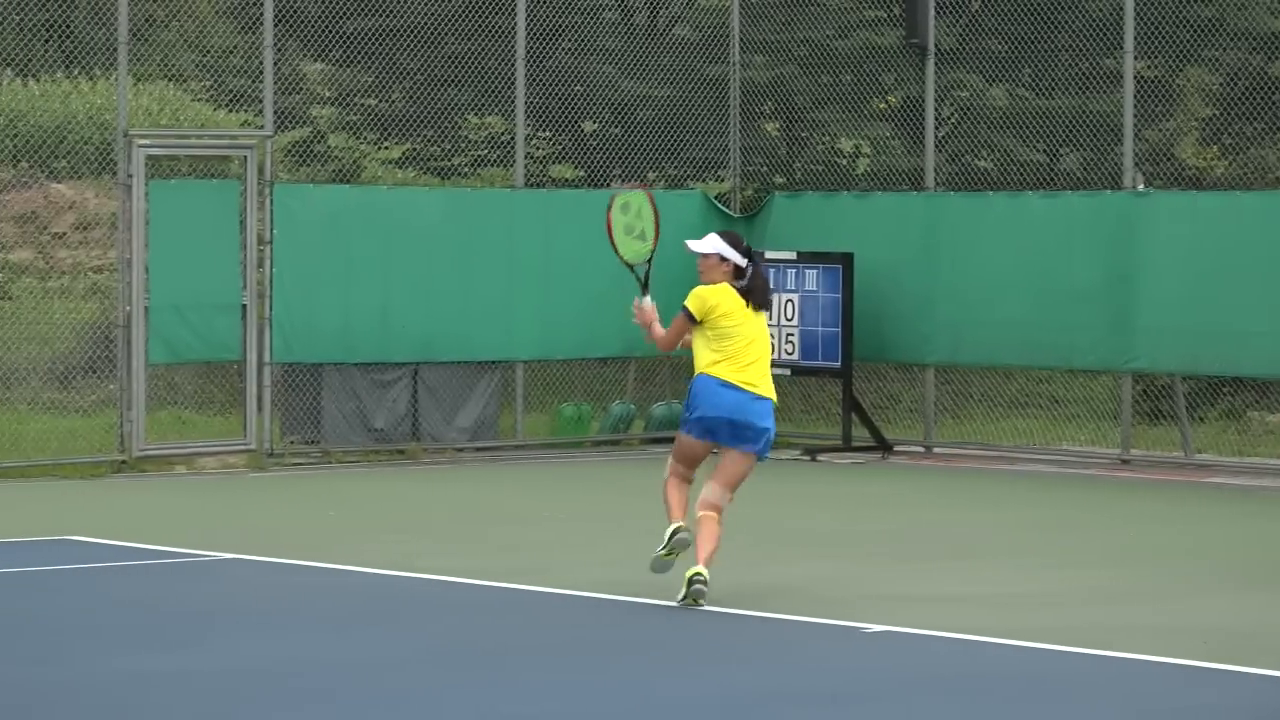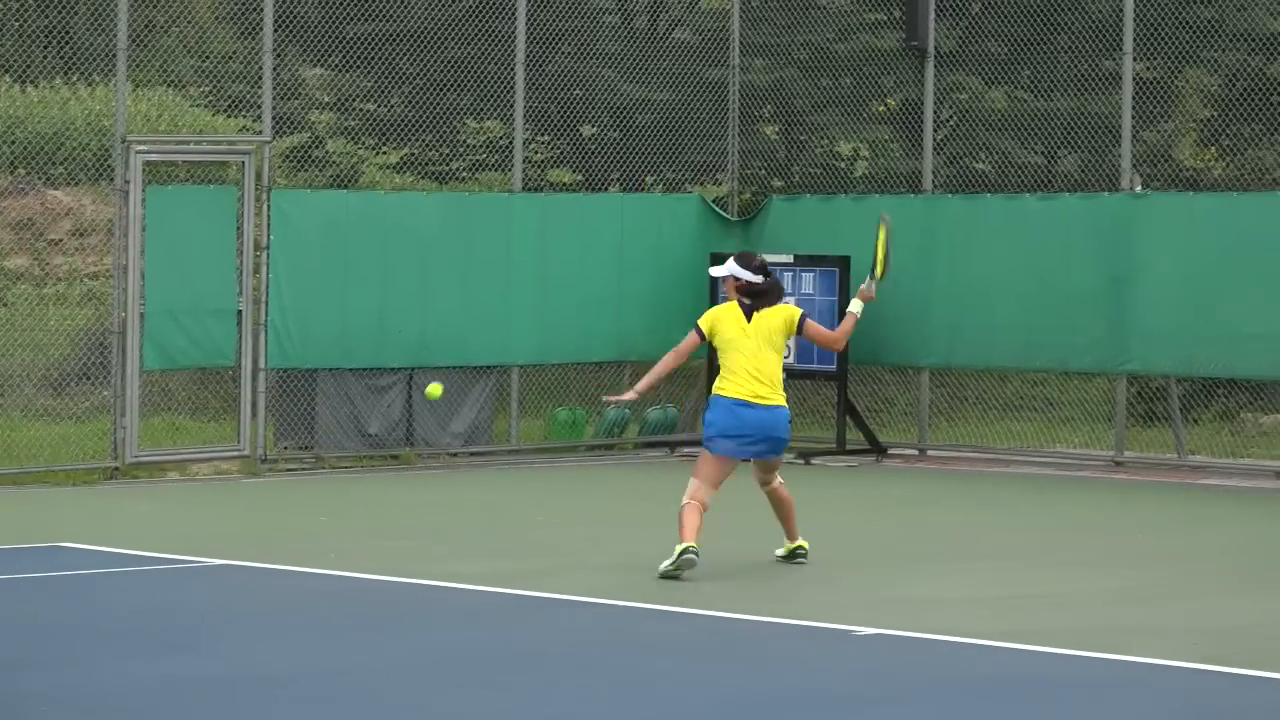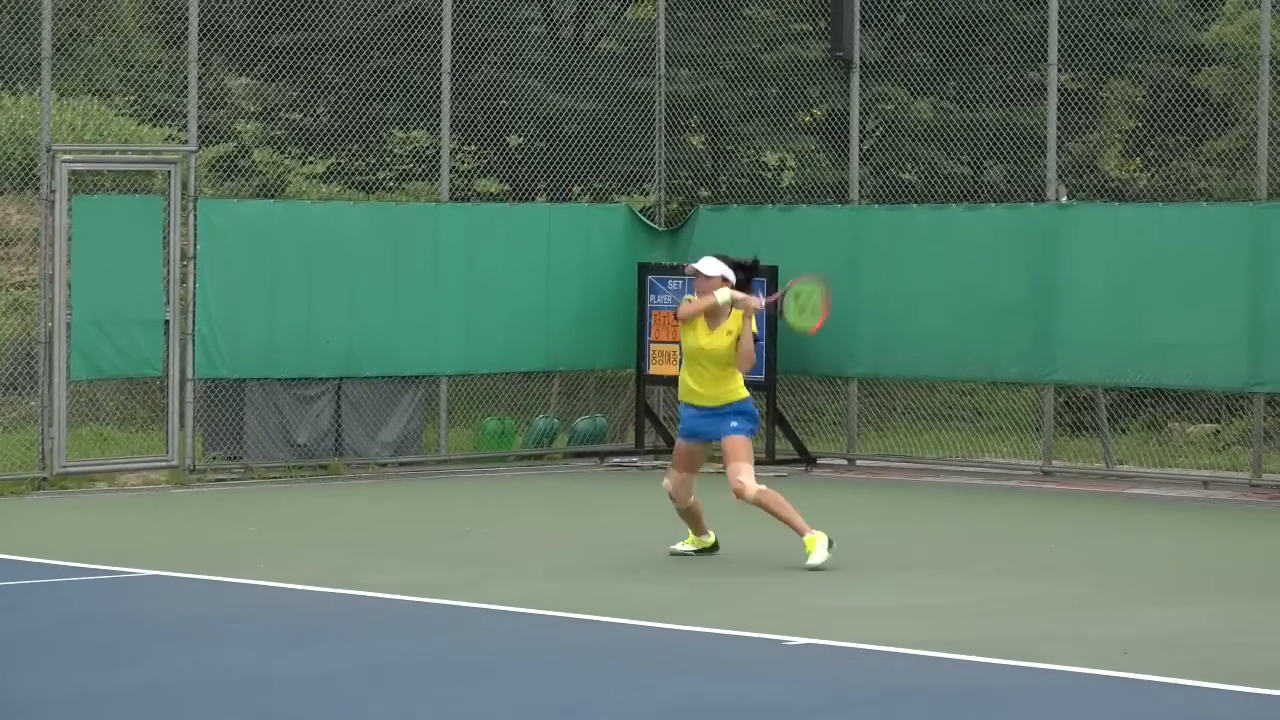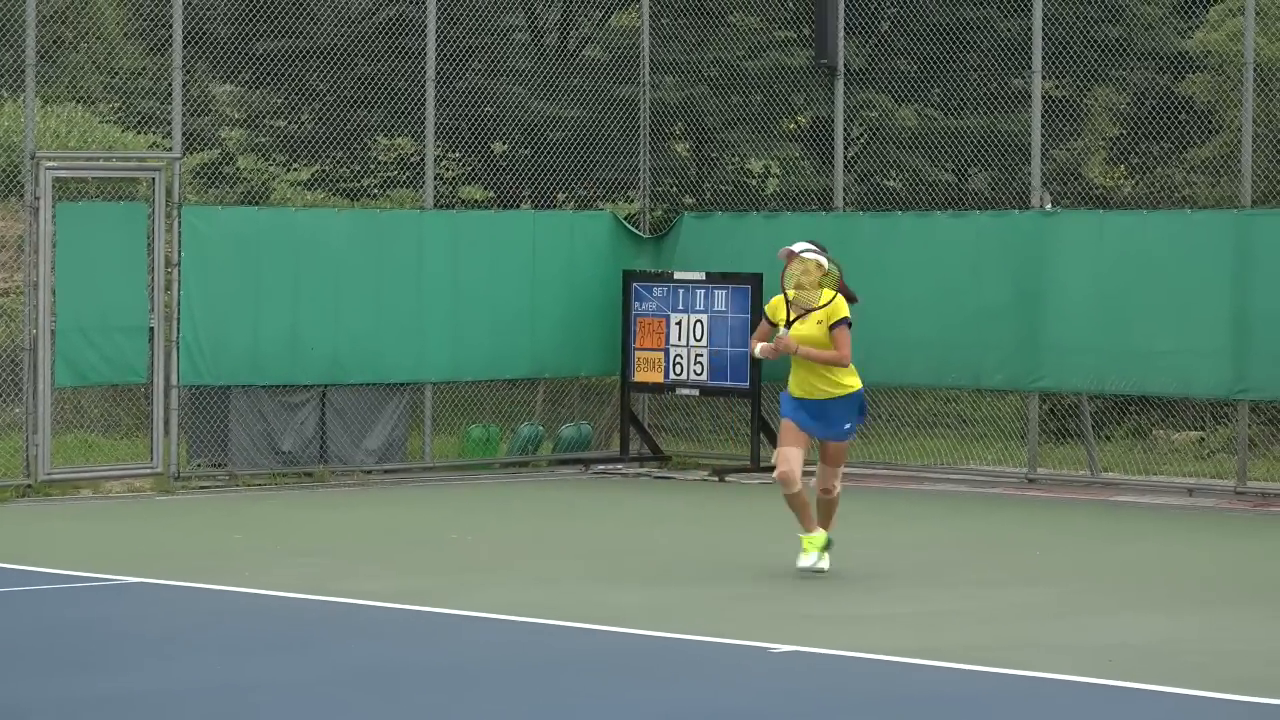
dt=0.5s
person 1, frame 1
left shoulder: (704, 296)
right shoulder: (754, 304)
left elbow: (666, 344)
left wrist: (650, 322)
right wrist: (674, 328)
left hip: (715, 399)
right hip: (757, 412)
left knee: (677, 472)
right knee: (710, 505)
left ankle: (677, 528)
right ankle: (699, 573)
person 1, frame 2
left shoulder: (716, 315)
right shoulder: (785, 314)
left elbow: (676, 357)
right elbow: (836, 342)
left wrist: (636, 391)
right wrist: (856, 305)
left hip: (731, 413)
right hip: (774, 418)
left knee: (695, 496)
right knee: (767, 480)
left ankle: (686, 548)
right ankle: (796, 544)
person 1, frame 3
left shoulder: (742, 322)
right shoulder: (689, 307)
left elbow: (742, 365)
right elbow: (685, 313)
left wrist: (749, 321)
right wrist: (732, 296)
left hip: (733, 410)
right hip: (694, 411)
left knee: (743, 487)
right knee: (675, 490)
left ankle: (813, 538)
right ankle: (703, 538)
person 1, frame 4
left shoulder: (834, 303)
right shoulder: (778, 304)
left elbow: (843, 358)
right elbow: (754, 344)
left wrist: (796, 348)
right wrist: (767, 349)
left hip: (839, 400)
right hip: (799, 399)
left knee: (826, 486)
right knee: (786, 473)
left ankle: (821, 536)
right ankle: (811, 536)
